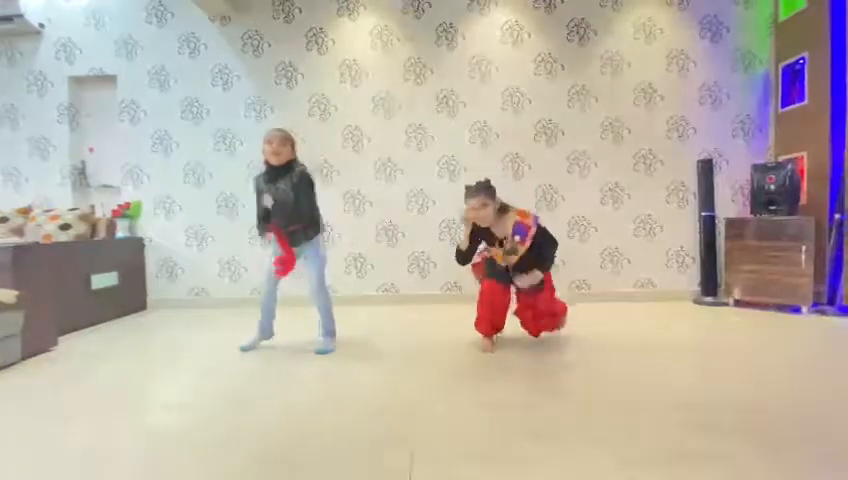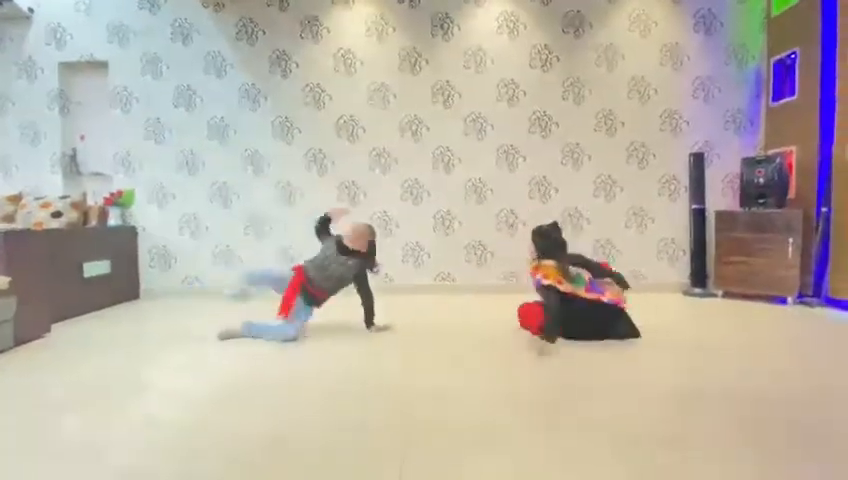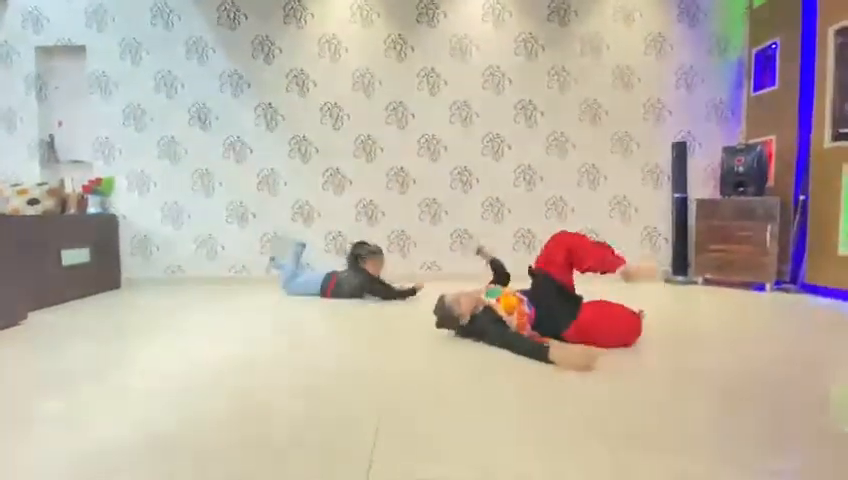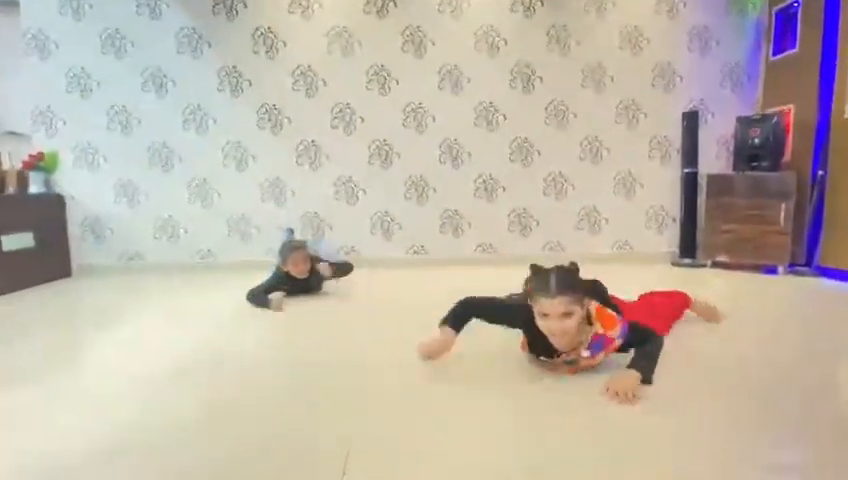
dt=1s
person 1, frame 1
left shoulder: (522, 220)
right shoulder: (478, 229)
left elbow: (551, 244)
right elbow: (463, 259)
left wrist: (538, 274)
right wrist: (466, 233)
left hip: (530, 270)
right hip: (500, 268)
right knee: (491, 292)
left ankle: (557, 312)
right ankle: (488, 332)
person 1, frame 2
left shoulder: (542, 274)
right shoulder: (574, 260)
left elbow: (552, 307)
right elbow: (616, 277)
left wrist: (546, 339)
right wrist: (622, 287)
left knee: (525, 311)
person 1, frame 3
left shoulder: (482, 304)
right shoulder: (484, 325)
left elbow: (503, 277)
right elbow: (518, 345)
left wrist: (488, 258)
right wrist: (556, 354)
right hip: (563, 324)
left knee: (562, 242)
right knee: (629, 325)
left ankle: (624, 270)
person 1, frame 4
left shoulder: (605, 322)
right shoulder: (525, 313)
left elbow: (652, 339)
right elbow: (471, 305)
left wrist: (633, 374)
right wrist: (445, 336)
left hip: (597, 300)
left knee: (651, 311)
left ankle: (688, 302)
person 2, frame 1
left shoulder: (301, 176)
right shoulder: (261, 181)
left elbow: (308, 211)
right elbow: (262, 214)
left wrist: (275, 205)
right wrist: (265, 231)
left hip: (308, 238)
right hip: (282, 240)
left knee: (316, 284)
right knee: (269, 282)
left ankle: (328, 335)
right ankle: (264, 332)
person 2, frame 2
left shoulder: (357, 265)
right shoulder: (333, 241)
left elbow: (366, 295)
right elbow: (320, 228)
left wrist: (370, 324)
right wrist: (330, 216)
left hip: (308, 299)
right hip: (294, 279)
left knee: (289, 334)
right knee: (251, 277)
left ankle: (246, 329)
person 2, frame 3
right shoulder: (364, 281)
right elbow: (389, 294)
right wrist: (413, 290)
left hip: (331, 277)
right hip: (325, 285)
right knee: (288, 284)
right ankle: (298, 249)
person 2, frame 4
left shoulder: (318, 267)
right shoulder: (280, 277)
left elbow: (348, 268)
right elbow: (251, 295)
left wrist: (331, 269)
right wrist: (270, 303)
right ankle: (290, 236)
